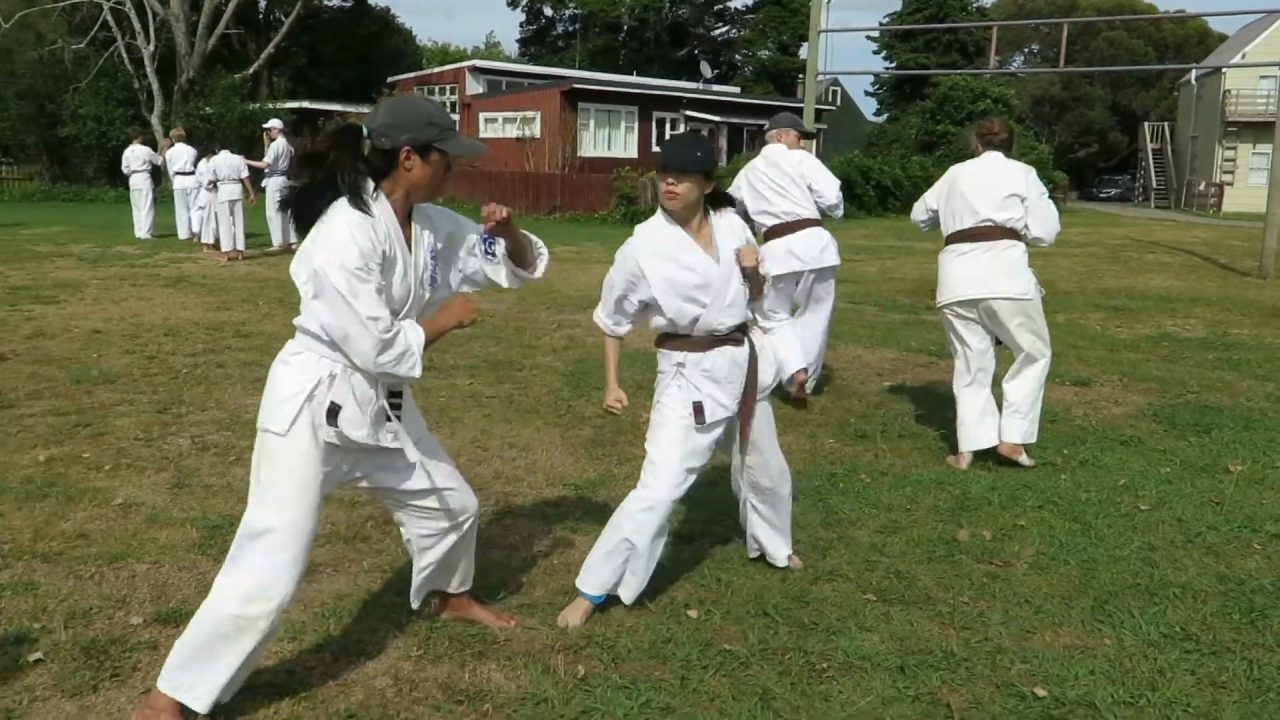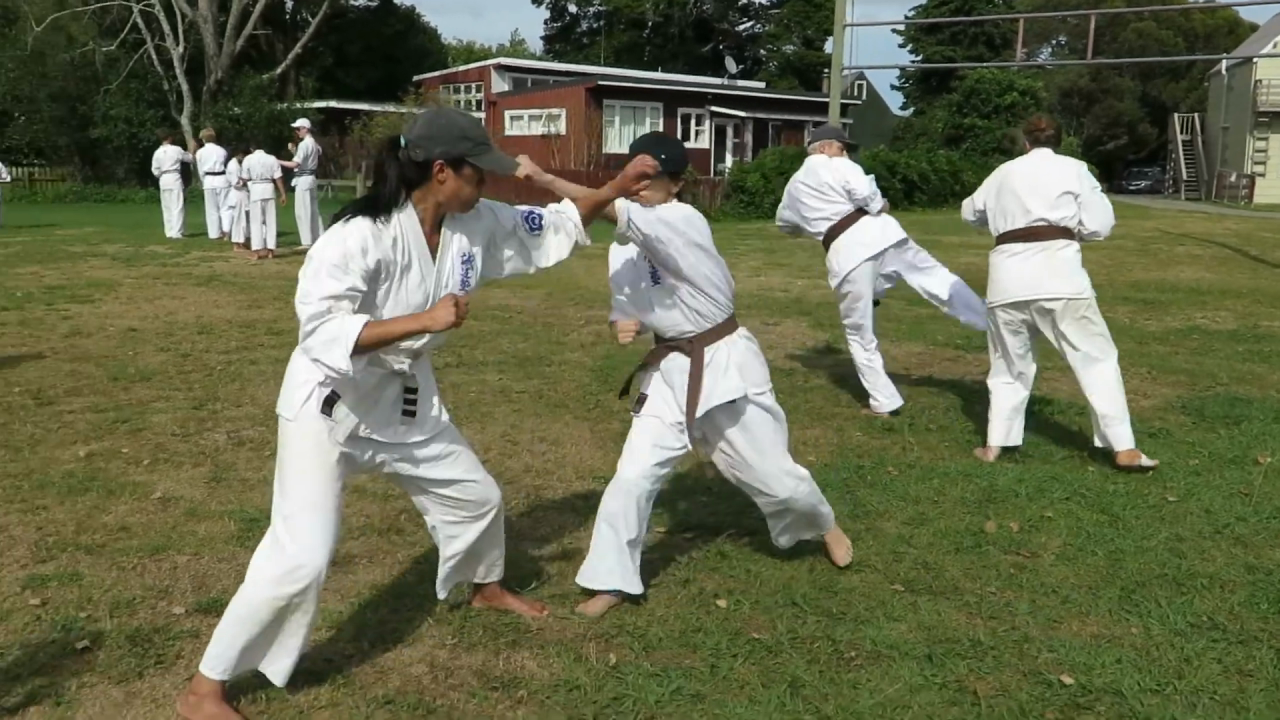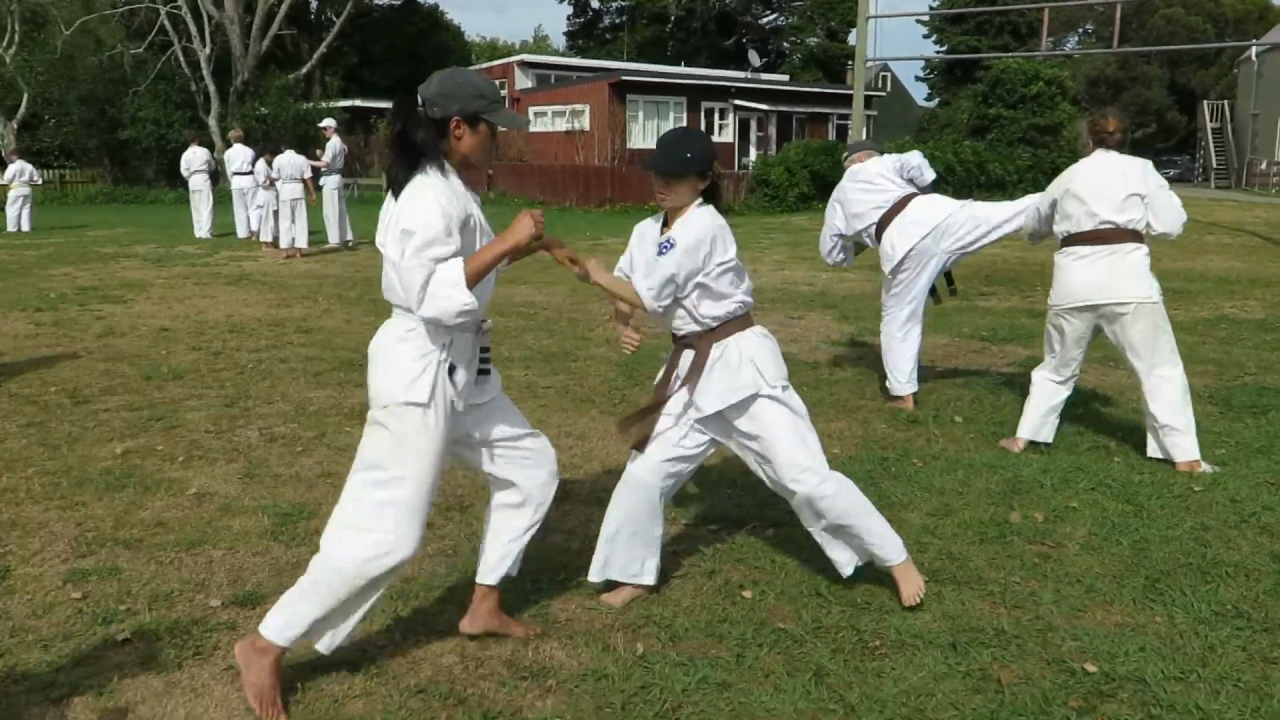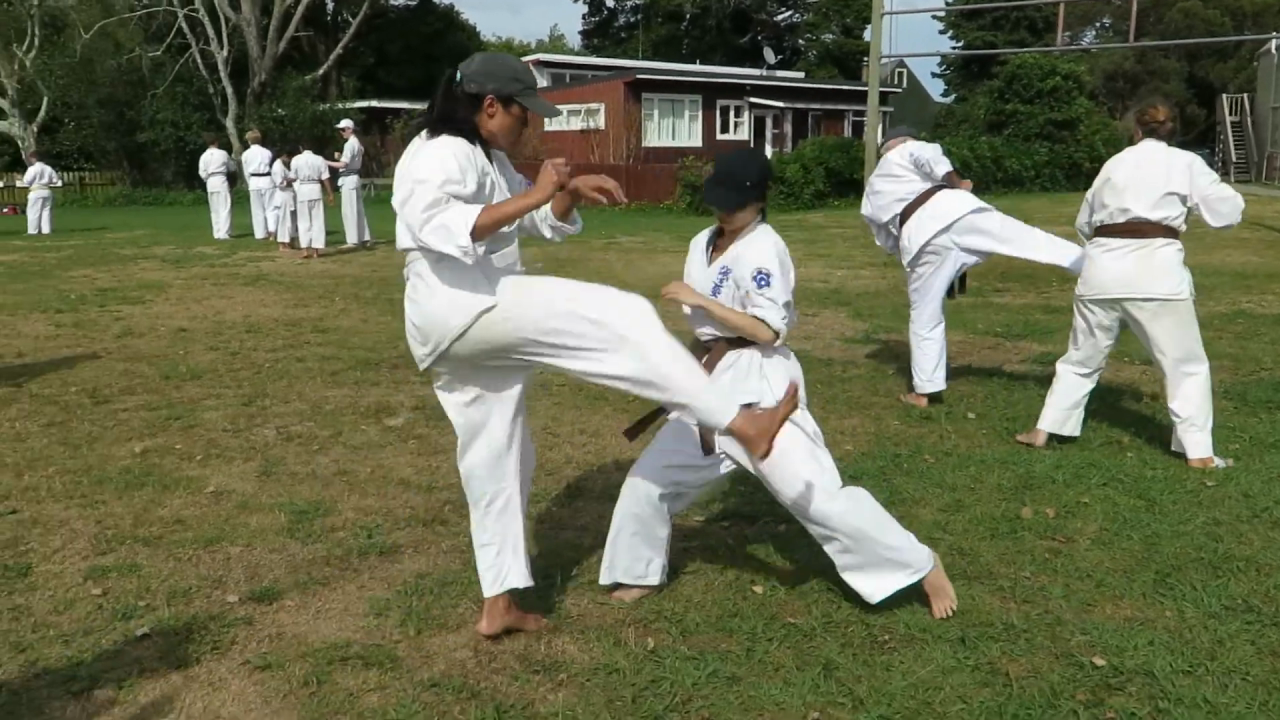
dt=0.2s
person 1, frame 1
left shoulder: (431, 224)
right shoulder: (345, 232)
left elbow: (514, 262)
right elbow: (383, 349)
left wrist: (506, 231)
right wrist: (446, 319)
left hip: (377, 406)
right hip: (308, 405)
left knee: (449, 504)
right knee: (267, 573)
left ankle: (451, 597)
person 1, frame 2
left shoulder: (474, 222)
right shoulder: (358, 236)
left elbow: (543, 230)
right elbow: (320, 333)
left wrist: (609, 191)
right wrist: (425, 320)
left hip: (403, 398)
right hip: (330, 396)
left knee: (473, 495)
right knee: (299, 556)
left ankle: (486, 586)
person 1, frame 3
left shoulder: (445, 186)
right shoulder: (429, 194)
right elbow: (433, 294)
left wrist: (516, 244)
right wrist: (505, 242)
left hip: (460, 367)
right hip: (421, 371)
left knee: (529, 468)
right knee: (390, 541)
left ankle: (486, 606)
right ankle: (264, 648)
person 1, frame 4
left shoulder: (483, 160)
right shoulder: (439, 153)
left elbow: (544, 218)
right elbow: (442, 229)
left wrist: (575, 189)
right wrist: (528, 198)
left hip: (455, 336)
right hip: (461, 307)
left knee: (494, 464)
right knee: (619, 321)
left ankle: (498, 604)
right ankle: (741, 423)
person 2, frame 1
left shoulder: (731, 223)
right shoulder: (641, 243)
left elbow: (751, 296)
right elbow: (612, 316)
left wrist: (753, 271)
right wrist: (611, 382)
left hip: (739, 364)
right hip: (685, 377)
left knee: (765, 470)
right knee: (661, 489)
left ankle: (773, 545)
right ankle: (594, 588)
person 2, frame 2
left shoulder: (683, 220)
right shoulder: (628, 247)
left elbow: (614, 212)
right elbow: (628, 311)
right wrist: (626, 323)
left hip: (724, 366)
right hip: (671, 372)
left knee: (774, 474)
right knee: (634, 478)
left ankle: (819, 522)
right ankle: (611, 582)
person 2, frame 3
left shoulder: (702, 228)
right shoulder: (646, 232)
left elbow: (643, 295)
right elbow: (629, 293)
left wrist: (597, 275)
right wrist: (624, 315)
left hip: (738, 364)
right hip: (689, 374)
left knee: (805, 477)
right knee: (644, 474)
left ankle: (894, 558)
right ankle: (632, 574)
person 2, frame 4
left shoulder: (767, 251)
right shoulder: (701, 245)
left elbow: (765, 332)
left wrist: (699, 303)
left hip: (763, 385)
right hip: (717, 386)
left knee: (818, 495)
right knee: (647, 477)
left ankle: (925, 569)
right ankle: (640, 573)
person 3, frame 1
left shoulder: (955, 174)
right shoulder: (1023, 174)
left elbow: (920, 214)
right elbow: (1044, 231)
left hip: (957, 274)
right hip: (1003, 270)
left knee: (971, 366)
right knee: (1033, 354)
left ankle: (966, 451)
right ankle: (1011, 440)
person 3, frame 2
left shoulder: (1004, 173)
right shoulder: (1074, 169)
left elbow: (970, 212)
right elbow: (1099, 225)
left hip: (1009, 274)
right hip: (1056, 271)
left knee: (1010, 365)
right knee: (1096, 358)
left ankle: (992, 445)
right ankle: (1125, 449)
person 3, frame 3
left shoulder: (1069, 177)
right shoulder: (1141, 169)
left elbow: (1034, 225)
right elbow: (1171, 224)
left hip: (1074, 278)
right hip: (1125, 275)
left knee: (1059, 364)
right knee: (1160, 367)
left ankle: (1022, 437)
right ankle: (1185, 456)
person 3, frame 4
left shoulder: (1115, 164)
right shoulder: (1186, 163)
left elbow: (1088, 223)
right elbow: (1228, 211)
right wrist: (1197, 198)
left hip: (1104, 268)
right hip: (1155, 270)
left knee: (1084, 358)
right knee: (1186, 362)
left ankle: (1042, 431)
right ankle: (1198, 452)
person 4, frame 1
left shoulder: (748, 173)
right shoulder: (802, 159)
right elbow: (832, 197)
right wrist: (826, 214)
left hip: (778, 251)
right hip: (815, 242)
left knee: (774, 321)
right knee: (813, 316)
left ankle: (794, 371)
right ankle: (805, 377)
person 4, frame 2
left shoulder: (793, 186)
right shoulder: (834, 165)
left elbow: (787, 225)
right elbow: (862, 191)
right wrist: (880, 207)
left hip: (846, 254)
right hip: (878, 233)
left knee: (859, 334)
right knee: (935, 278)
left ankle: (883, 403)
right ankle: (987, 320)
person 4, frame 3
left shoulder: (836, 200)
right shoulder: (875, 164)
left elbow: (832, 255)
right elbow: (913, 162)
left wrist: (858, 244)
right wrist: (921, 189)
left hip: (900, 239)
right hip: (935, 213)
left knee: (898, 321)
right knee: (1010, 214)
left ankle: (904, 394)
person 4, frame 4
left shoulder: (871, 193)
right shoulder: (900, 155)
left elbow: (888, 243)
right elbow: (925, 154)
right wrist: (954, 180)
left hip: (918, 239)
right hip: (952, 214)
left knee: (925, 318)
right knee: (1031, 240)
left ankle: (922, 391)
